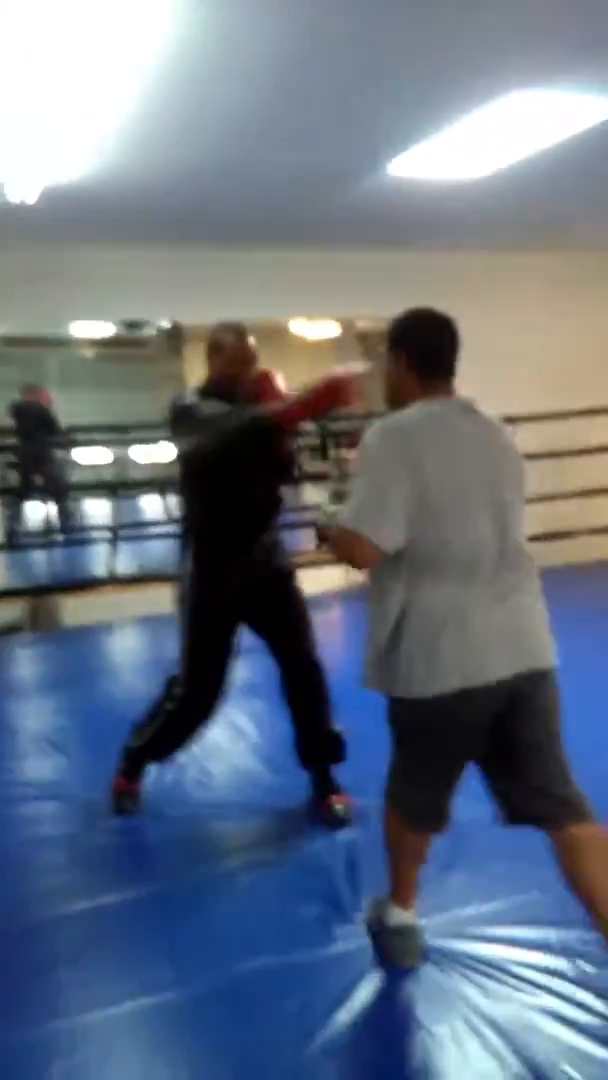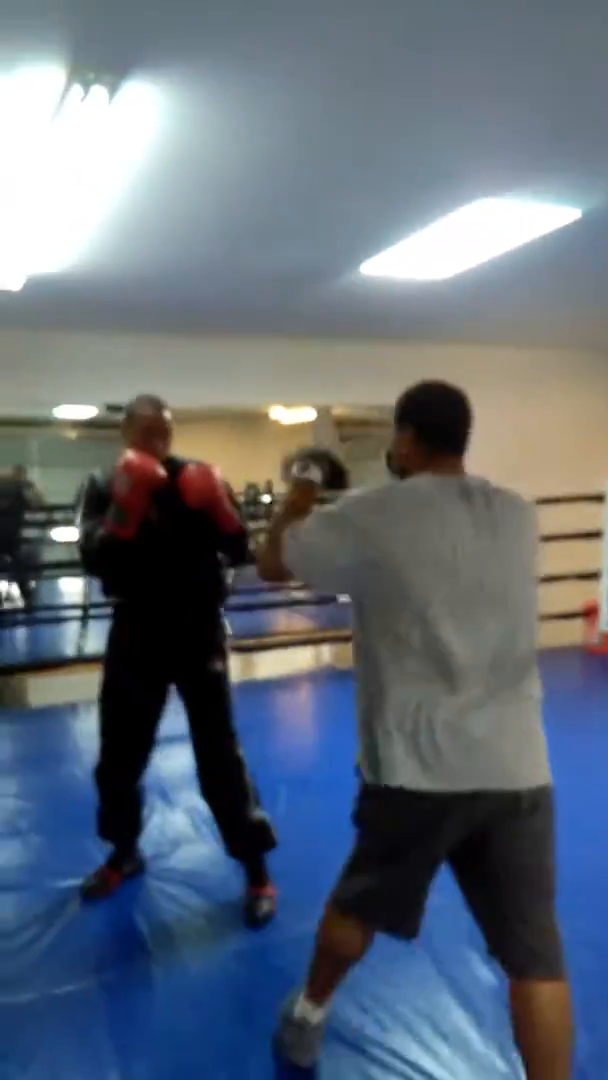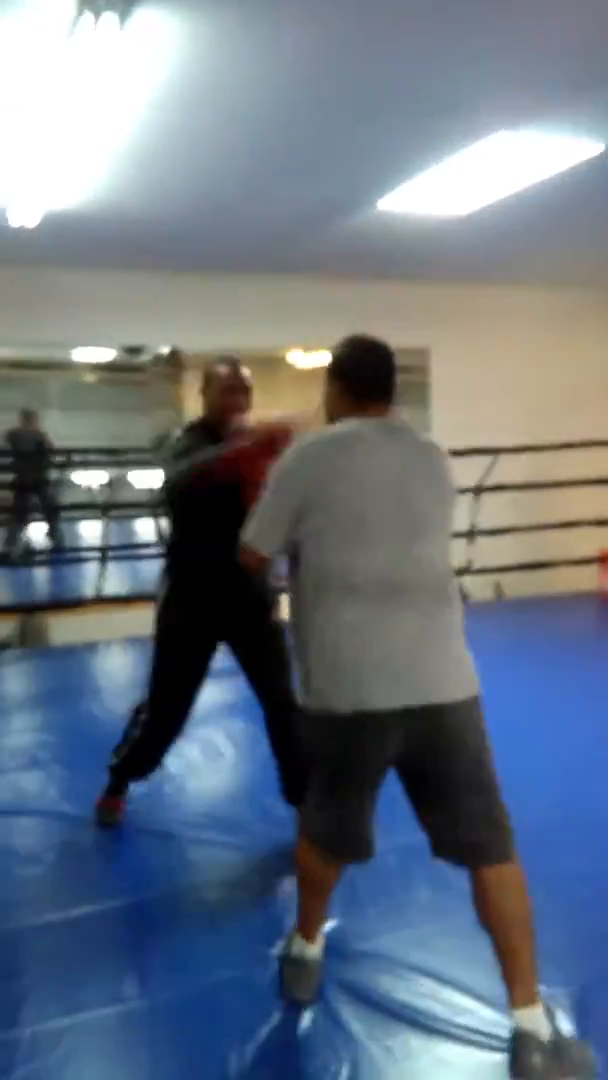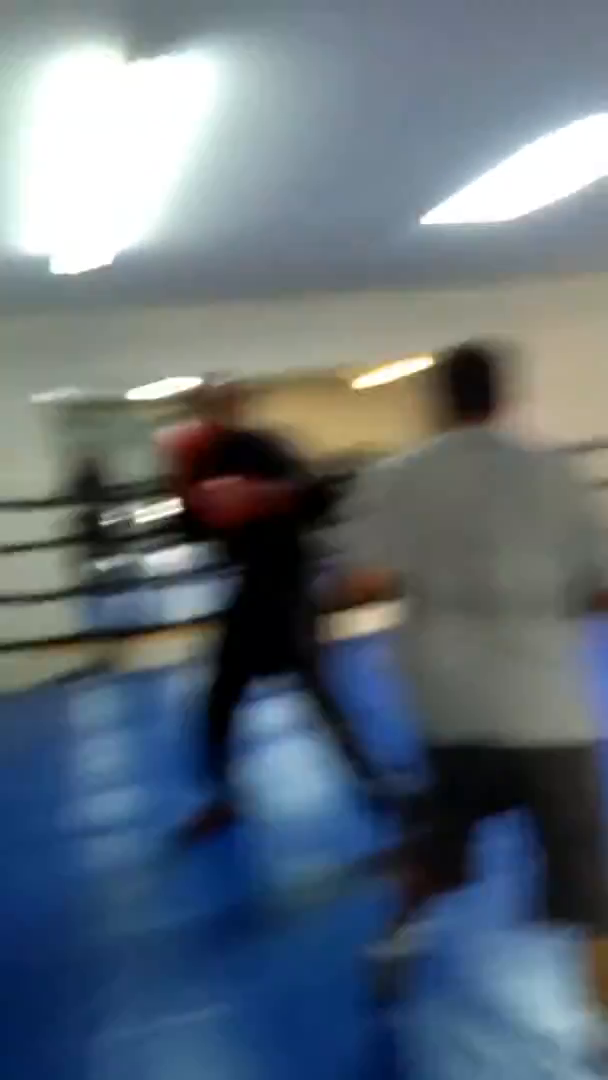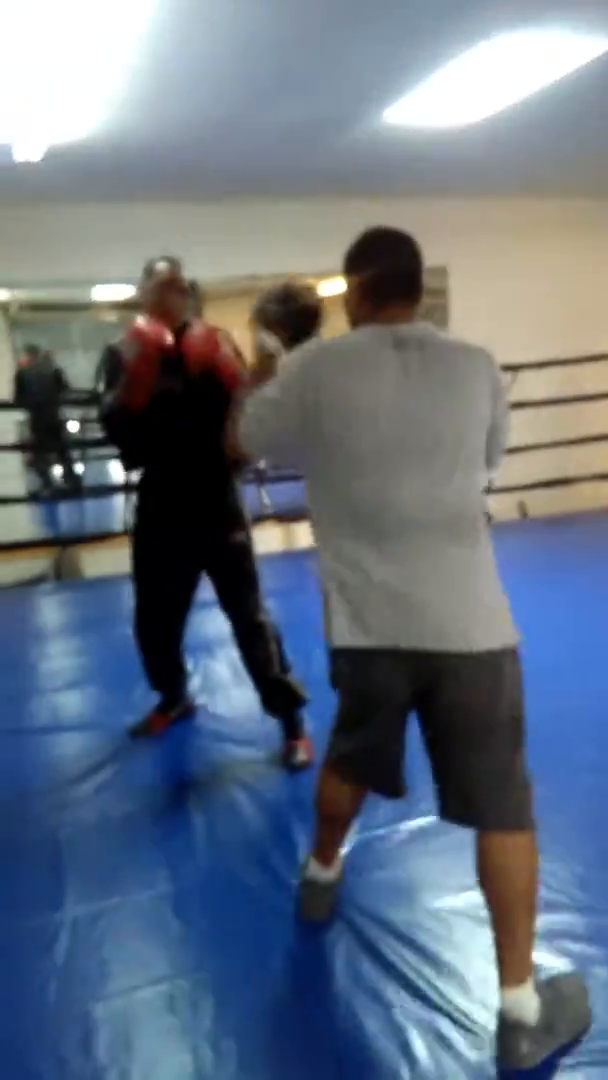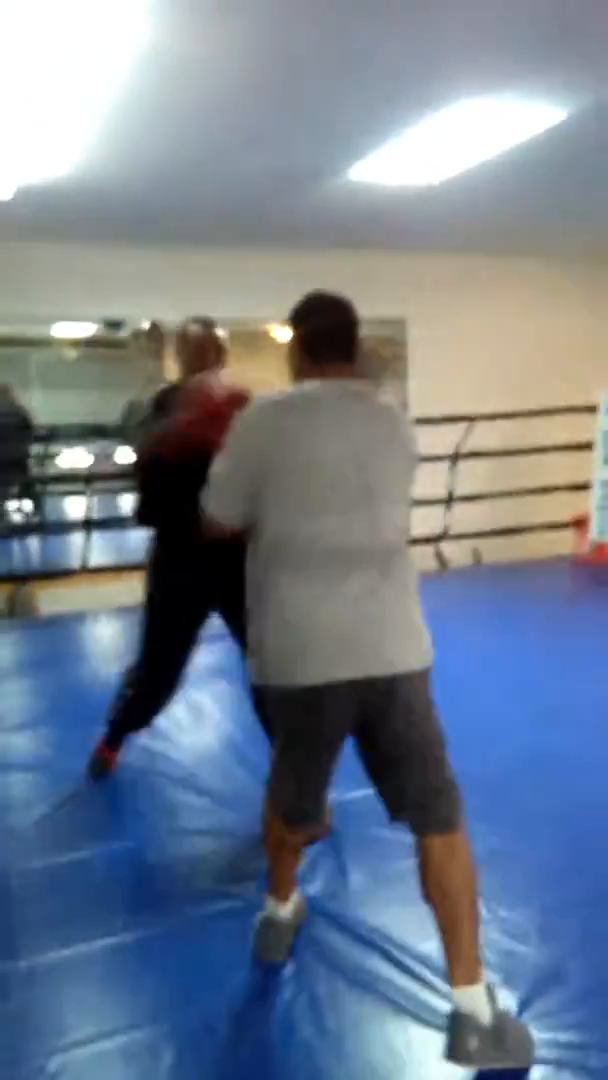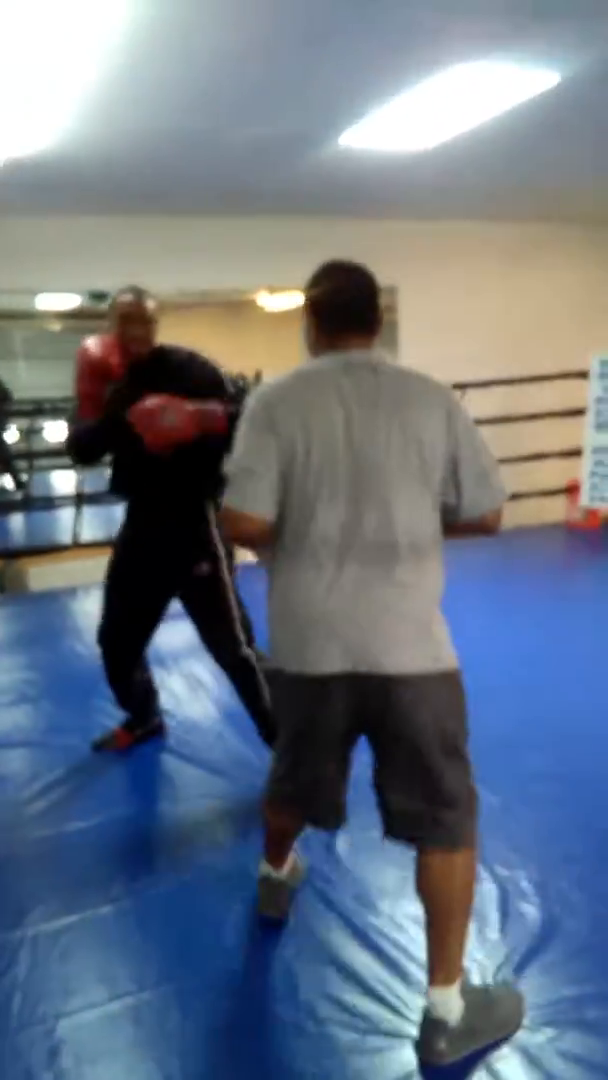
dt=0.5s
person 1, frame 1
left shoulder: (393, 438)
right shoulder: (498, 438)
left elbow: (364, 549)
left wrist: (330, 530)
left hip: (439, 659)
right hip: (523, 650)
left knee: (414, 796)
left ankle: (398, 918)
person 1, frame 2
left shoulder: (372, 512)
right shoulder: (518, 516)
left elbow: (275, 565)
left wrist: (294, 509)
left hip: (416, 761)
right hip: (514, 764)
left knee: (361, 896)
right knee: (534, 953)
left ankle: (307, 1015)
person 1, frame 3
left shoulder: (308, 458)
right shoulder: (432, 460)
left elbow: (252, 557)
left wrist: (265, 495)
left hip: (346, 684)
right hip: (440, 681)
left knee: (325, 826)
right knee: (489, 846)
left ankle: (303, 953)
person 1, frame 4
left shoulder: (400, 480)
left elbow: (359, 586)
left hip: (454, 712)
right hip: (551, 716)
left knee: (439, 843)
left ankle: (400, 942)
person 1, frame 5
left shoulder: (315, 369)
right shoulder: (477, 368)
left elbow: (239, 442)
left wrist: (270, 377)
left hip: (370, 620)
right hip: (467, 620)
left knee: (351, 758)
right knee: (502, 805)
left ankle: (320, 874)
right ankle: (521, 1008)
person 1, frame 6
left shoulder: (265, 420)
right shoulder: (393, 423)
left elbow: (219, 523)
left wrist: (238, 467)
left hip: (297, 653)
right hip: (392, 650)
left knee: (292, 794)
right knee: (436, 814)
left ankle: (279, 912)
right ankle: (473, 1010)
person 1, frame 7
left shoulder: (277, 399)
right shoulder: (434, 400)
left elbow: (244, 525)
right elbow: (486, 516)
left hip: (311, 642)
right hip: (410, 646)
left knee: (297, 779)
right knee: (447, 823)
left ankle: (274, 875)
right ankle: (447, 1008)
person 2, frame 1
left shoulder: (243, 406)
right shoulder: (196, 411)
left elbow: (279, 471)
right elbow: (231, 435)
left wrist: (280, 423)
right wrist: (294, 409)
left hip: (261, 553)
right hip: (215, 560)
left knee: (304, 668)
right knee: (199, 684)
left ankle: (323, 779)
right ankle: (131, 765)
person 2, frame 2
left shoulder: (195, 477)
right shoulder: (103, 488)
left elbow: (238, 547)
right elbow: (95, 559)
left wrist: (221, 507)
right wrist: (126, 509)
left hip: (197, 628)
right hip: (136, 633)
left knee: (219, 751)
right knee: (118, 751)
left ankle: (256, 870)
right ankle: (124, 851)
person 2, frame 3
right shoulder: (189, 441)
right elbow: (186, 482)
left hip: (246, 585)
right hip: (192, 585)
left knee: (281, 698)
right knee: (167, 704)
right ankle: (118, 782)
person 2, frame 4
left shoulder: (264, 448)
right shoulder: (210, 459)
left elbow: (316, 498)
right elbow: (196, 525)
left wrist: (261, 498)
right wrist: (188, 482)
left hip: (291, 585)
right hip: (256, 587)
left knee: (325, 704)
right knee: (220, 700)
right ankle: (222, 800)
person 2, frame 5
left shoulder: (209, 342)
right shoulder: (122, 354)
right elbow: (115, 427)
left wrist: (230, 372)
right wrist: (136, 375)
left hip: (215, 493)
right hip: (160, 497)
left knee: (246, 612)
right knee: (154, 614)
left ankle: (292, 720)
right ankle: (173, 697)
person 2, frame 6
left shoulder: (237, 404)
right shoulder: (162, 406)
right elbow: (148, 469)
right wrist: (190, 421)
left hip: (237, 550)
right hip: (181, 553)
right knee: (158, 668)
right ankle: (115, 736)
person 2, frame 7
left shoulder: (186, 368)
right shoulder: (111, 383)
left elbow: (242, 420)
right elbow: (81, 451)
left wrist: (198, 418)
right wrist: (90, 403)
left hip: (193, 518)
right hip: (142, 519)
left knee: (231, 641)
right knee: (117, 636)
right ankle: (143, 716)
